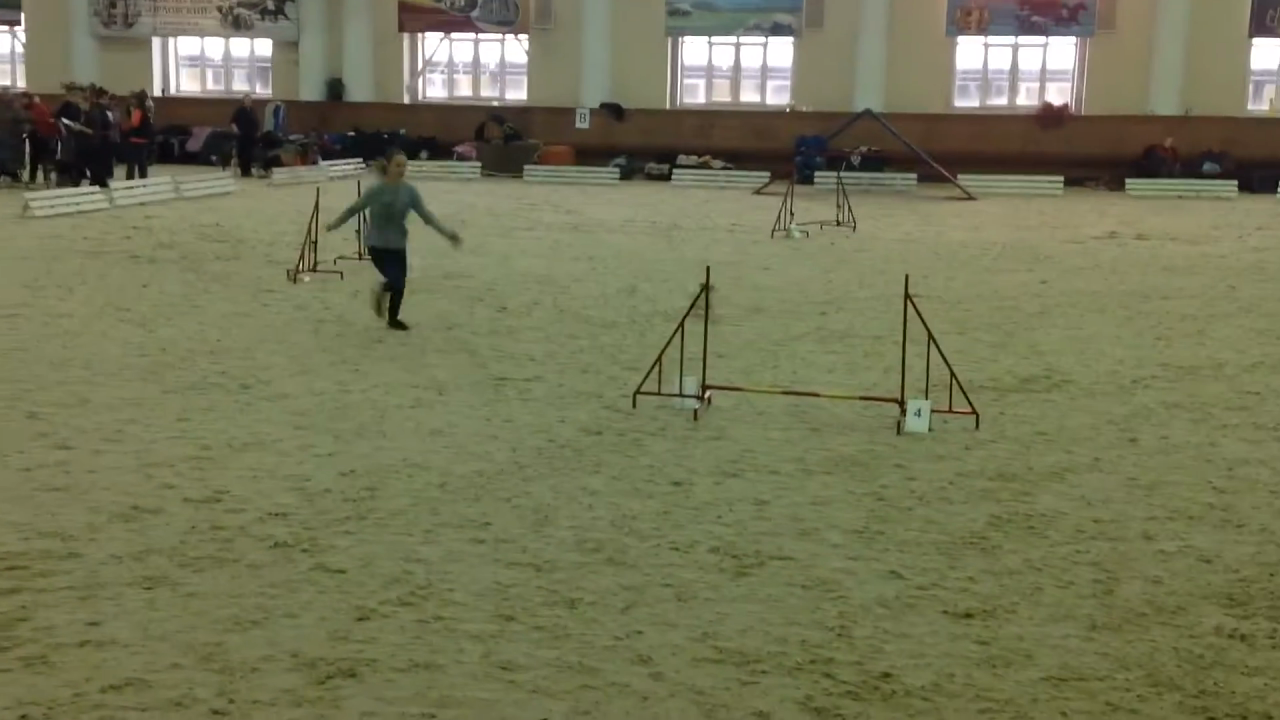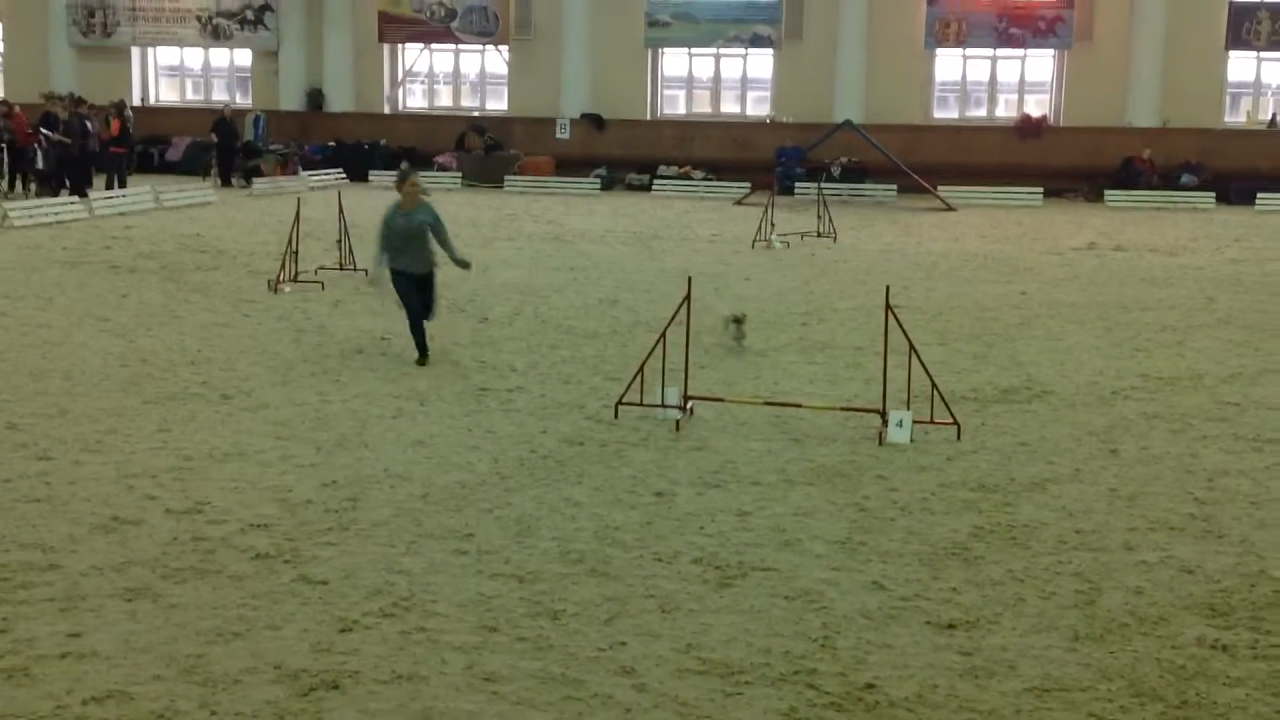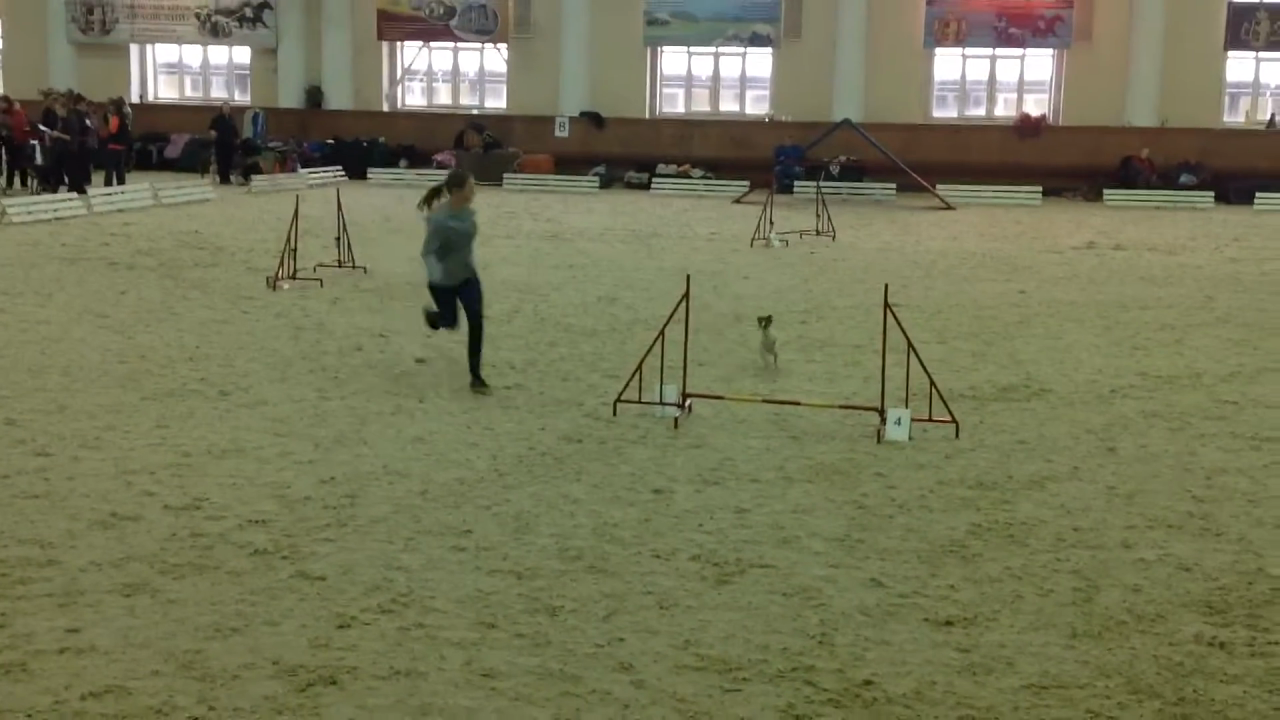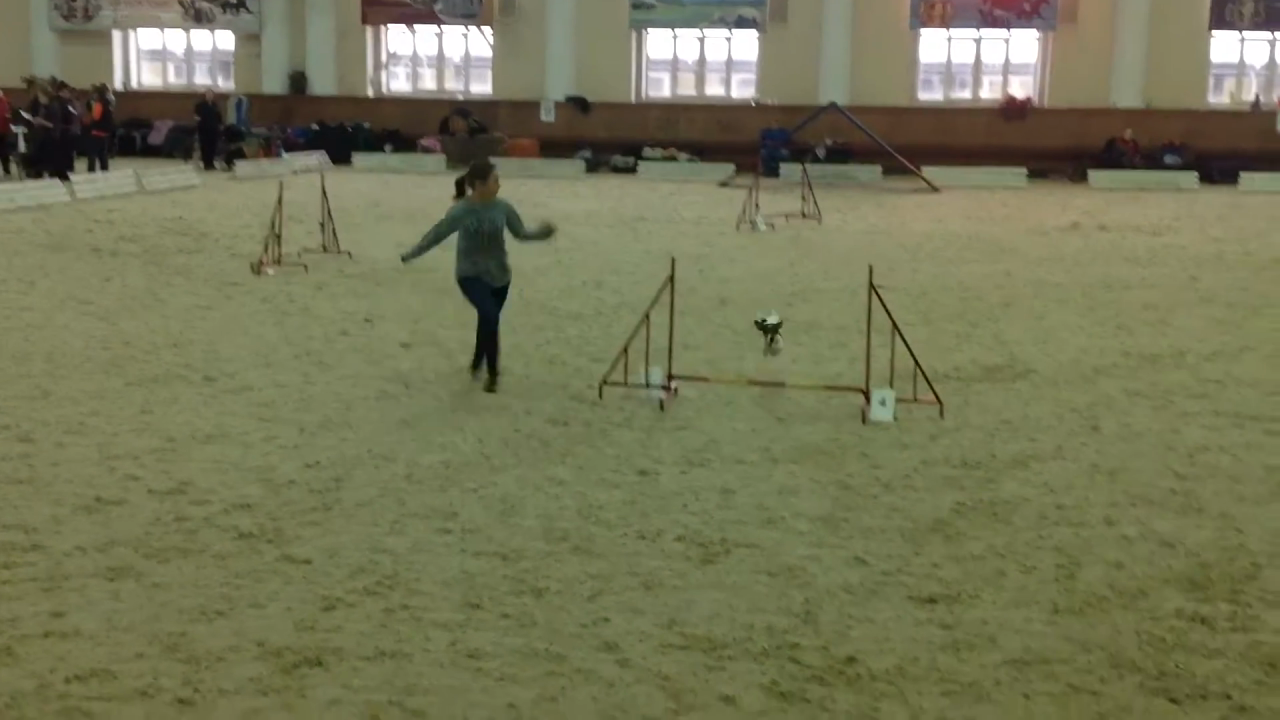
dt=0.2s
person 1, frame 1
left shoulder: (409, 191)
right shoulder: (376, 191)
left elbow: (425, 214)
right elbow: (355, 208)
left wrist: (446, 232)
right wrist: (337, 223)
left hip: (398, 243)
right hip: (378, 245)
left knee: (399, 282)
right knee: (396, 281)
left ankle: (393, 318)
right ankle: (380, 294)
person 1, frame 2
left shoulder: (426, 208)
right shoulder: (391, 214)
left elbow: (440, 234)
right elbow: (383, 246)
left wrist: (455, 257)
right wrist: (377, 269)
left hip: (425, 267)
right hip: (400, 269)
left knee: (426, 310)
right knee: (413, 310)
right ankle: (422, 351)
person 1, frame 3
left shoulder: (469, 213)
right shoulder: (438, 219)
right elbow: (427, 253)
right wrist: (435, 273)
left hip: (467, 274)
right hip: (442, 279)
left knee: (476, 320)
right knee: (451, 322)
left ankle: (476, 376)
right ankle: (431, 313)
person 1, frame 4
left shoulder: (503, 207)
right shoulder: (459, 212)
left elbow: (521, 233)
right elbow: (437, 234)
left wrist: (542, 233)
right wrist: (412, 253)
left hip: (499, 274)
right hip: (471, 275)
left knee: (490, 320)
right knee: (489, 316)
left ankle: (477, 363)
right ankle: (492, 370)
